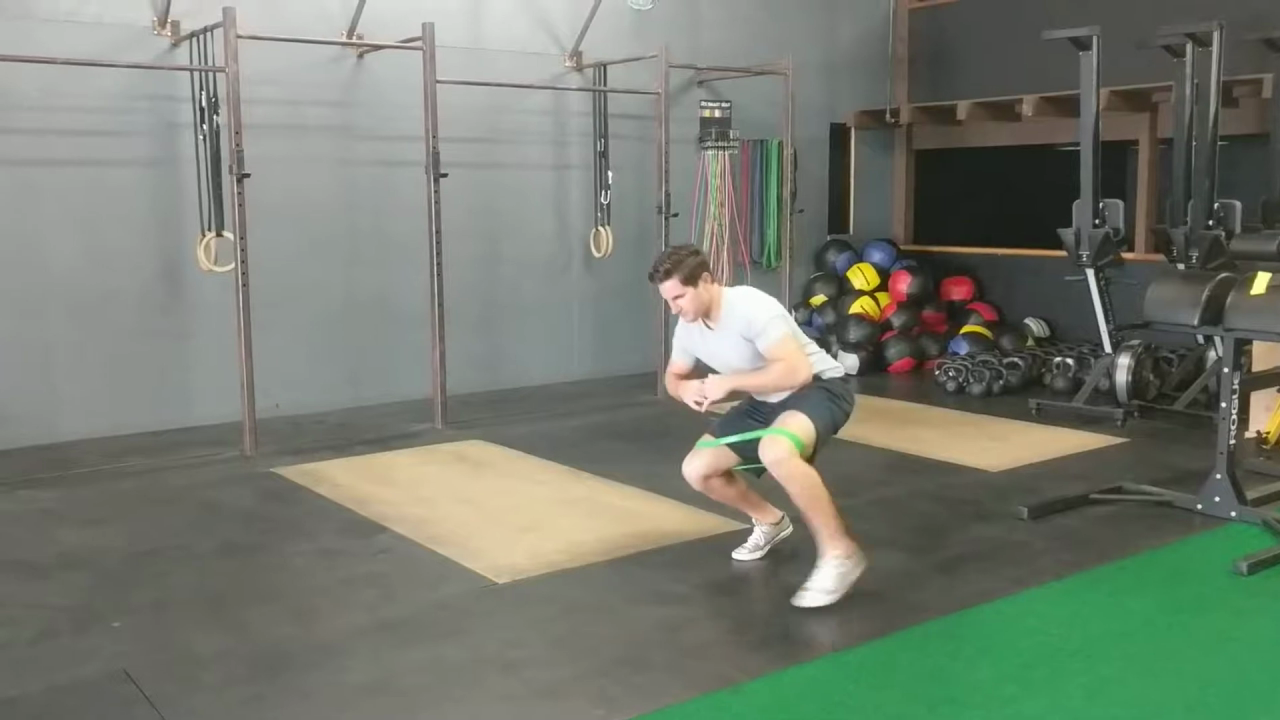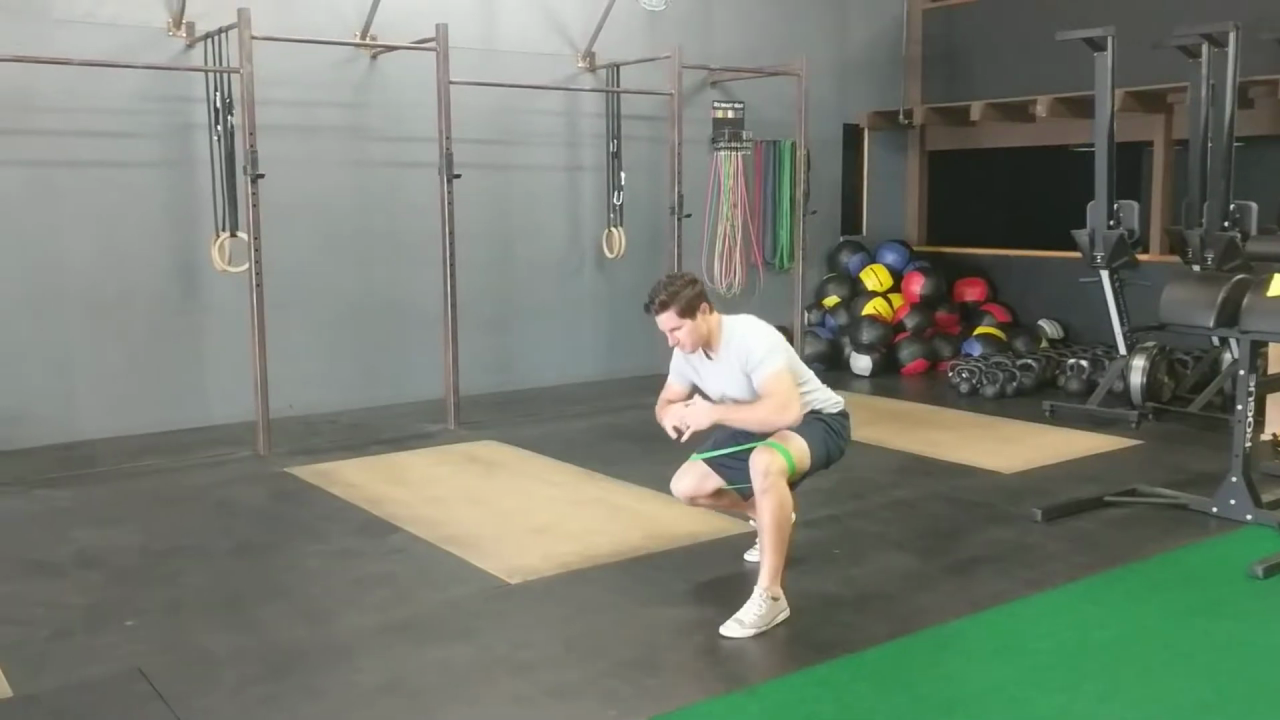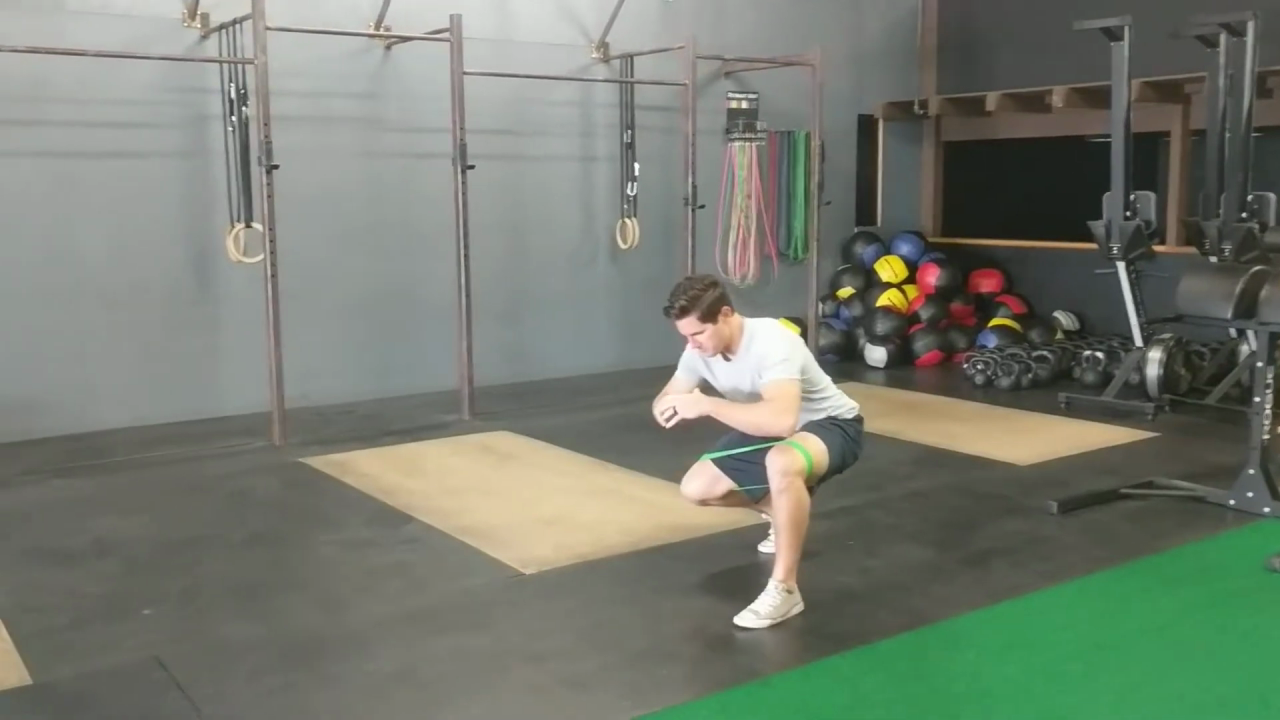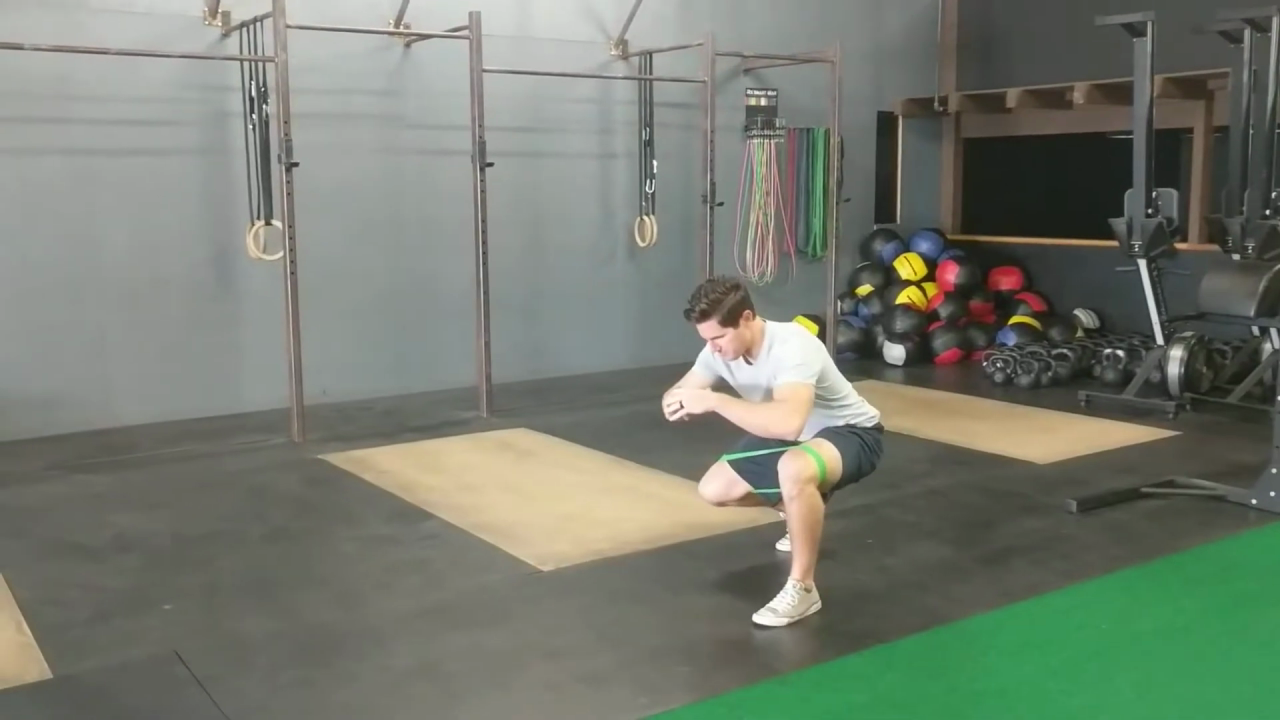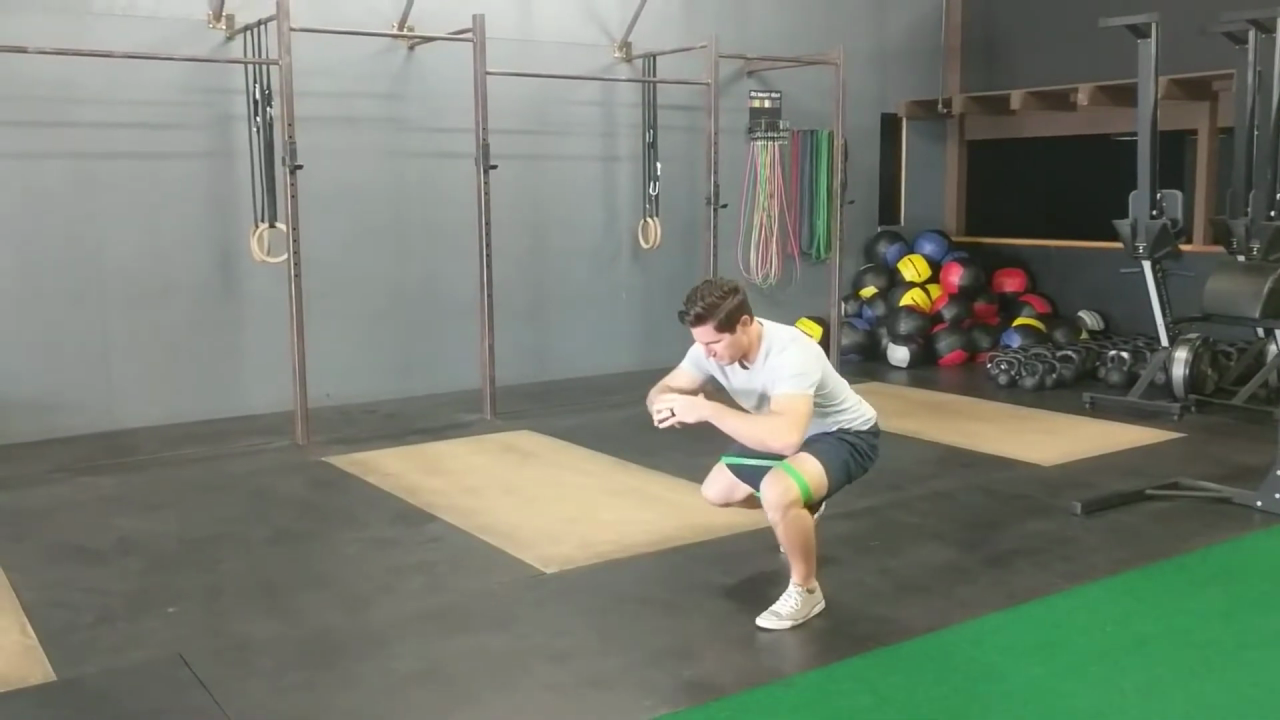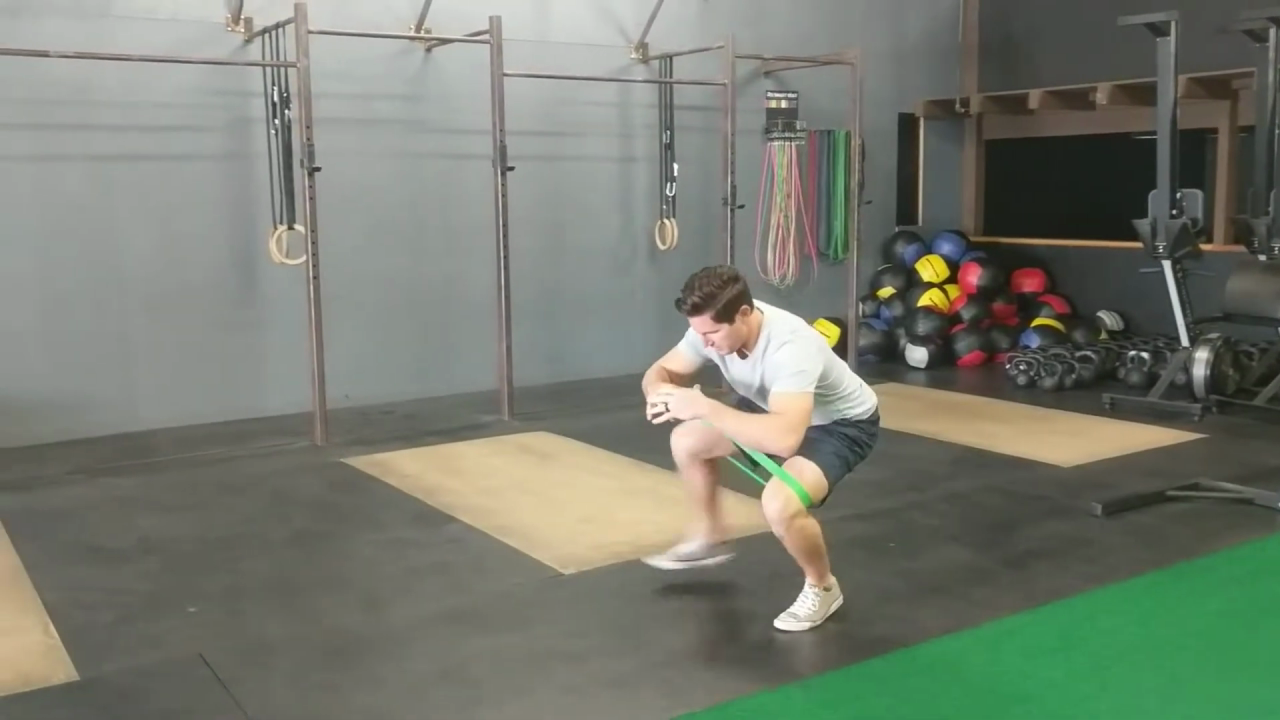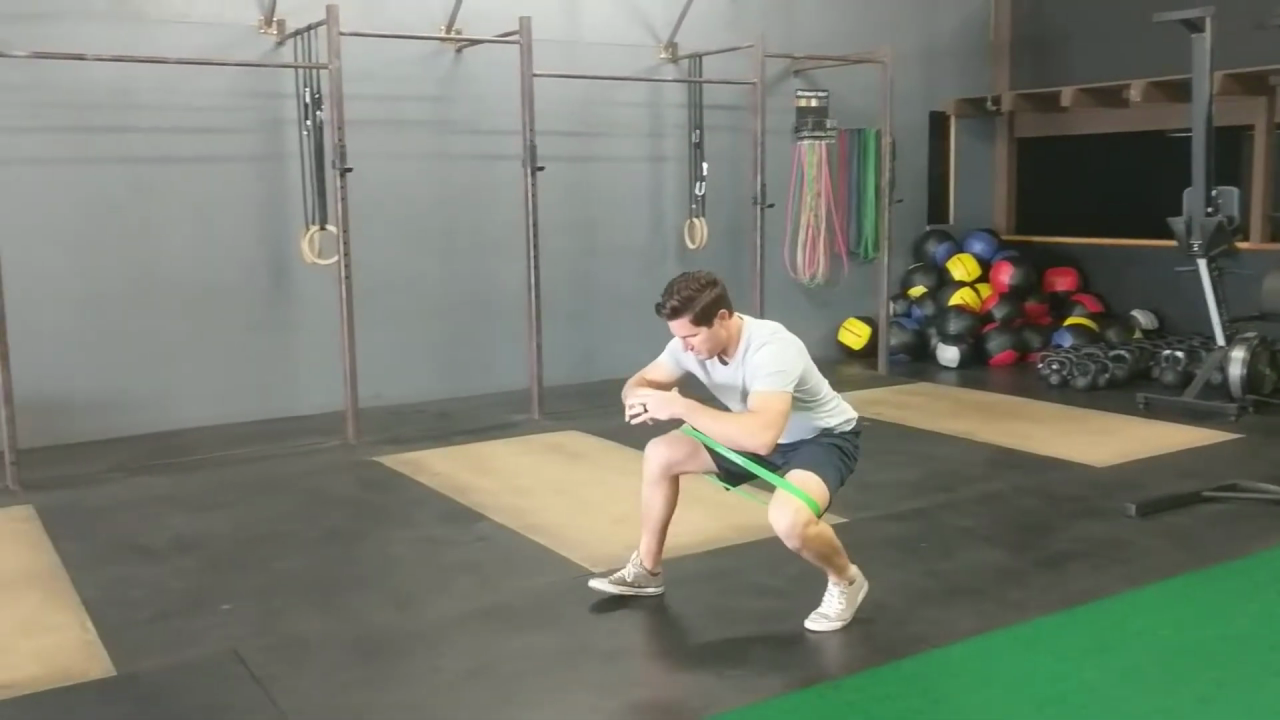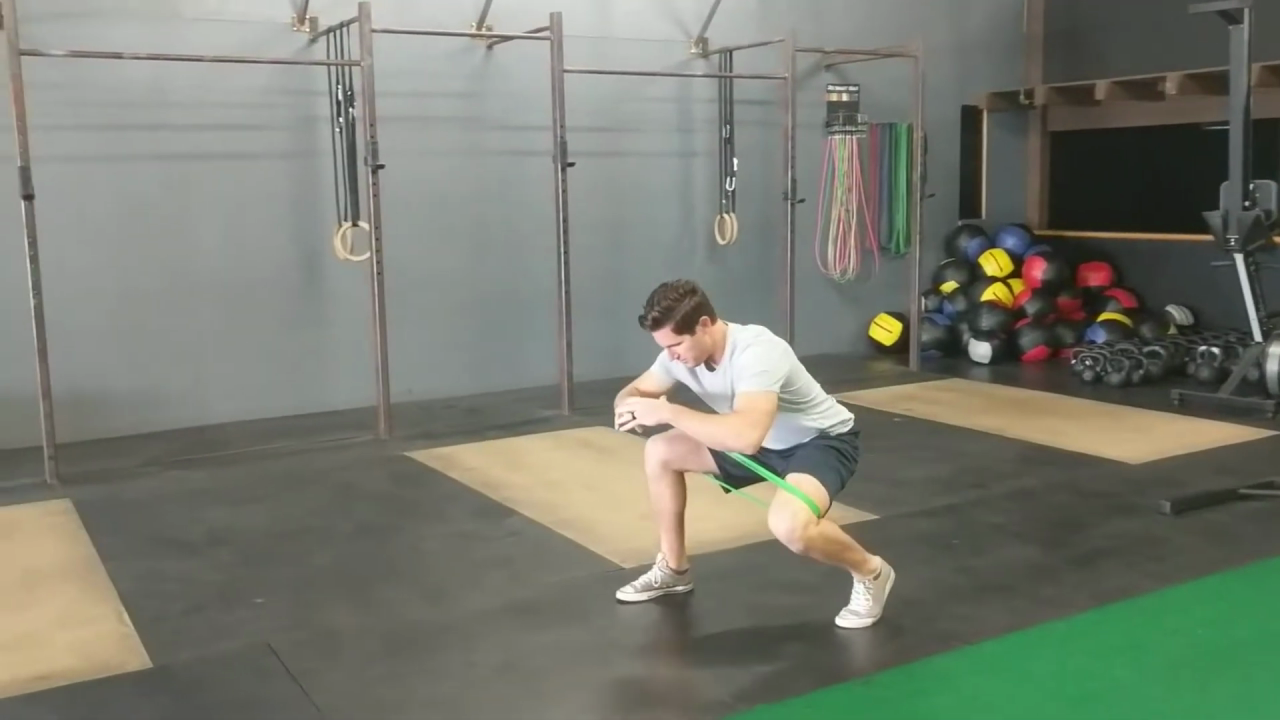
dt=0.4s
person 1, frame 1
left shoulder: (751, 307)
right shoulder: (688, 327)
left elbow: (797, 371)
right elbow: (673, 377)
left wrist: (730, 382)
right wrist: (687, 389)
left hip: (819, 387)
right hip: (767, 399)
left knee: (776, 452)
right knee: (697, 470)
left ankle: (839, 553)
right ankle: (769, 520)
person 1, frame 2
left shoulder: (752, 338)
right shoulder: (687, 353)
left elbow: (787, 411)
right elbow: (666, 401)
left wrist: (716, 412)
right wrist: (671, 414)
left hip: (819, 419)
right hip: (761, 427)
left knee: (764, 464)
right knee: (686, 487)
left ankle: (770, 596)
right ankle: (771, 517)
person 1, frame 3
left shoulder: (772, 343)
right shoulder: (700, 351)
left elbow: (783, 419)
right elbow: (667, 396)
left wrist: (706, 404)
right wrist: (666, 407)
left hip: (833, 426)
right hip: (771, 430)
left knee: (782, 463)
right knee: (696, 488)
left ankle: (784, 589)
right ankle: (786, 511)
person 1, frame 4
left shoulder: (793, 348)
right shoulder: (721, 349)
left elbow: (789, 423)
right elbow: (678, 392)
left wrist: (714, 400)
right wrist: (675, 403)
left hip: (852, 433)
right hip: (795, 437)
left knee: (794, 469)
right knee: (714, 490)
left ankle: (802, 588)
right ankle: (806, 510)
person 1, frame 5
left shoulder: (791, 355)
right shoulder: (714, 346)
left elbow: (787, 439)
right elbow: (663, 390)
left wrist: (707, 409)
right wrist: (665, 405)
left hip: (846, 436)
right hip: (784, 434)
left knee: (776, 491)
right knee: (717, 491)
left ankle: (805, 590)
right ankle: (803, 510)
person 1, frame 6
left shoulder: (791, 347)
right shoulder: (714, 328)
left elbow: (784, 440)
right elbow: (661, 371)
left wrist: (703, 408)
right wrist: (661, 391)
left hip: (843, 423)
right hip: (779, 410)
left knee: (779, 505)
right knee: (686, 441)
left ankle: (821, 588)
right ankle: (708, 537)
person 1, frame 7
left shoulder: (771, 350)
right shoulder: (695, 338)
left elbow: (761, 437)
right elbow: (643, 380)
left wrist: (681, 407)
right wrist: (640, 397)
left hip: (825, 437)
right hip: (761, 431)
left knee: (788, 519)
right knee: (660, 454)
left ankle: (845, 582)
right ankle: (646, 568)
person 1, frame 8
left shoulder: (757, 353)
right shoulder: (683, 350)
left elbow: (746, 437)
right elbow: (634, 391)
left wrist: (668, 412)
right wrist: (630, 407)
left hip: (823, 440)
right hip: (765, 441)
left knee: (788, 525)
right knee: (660, 451)
left ankle: (870, 574)
right ankle: (673, 568)
